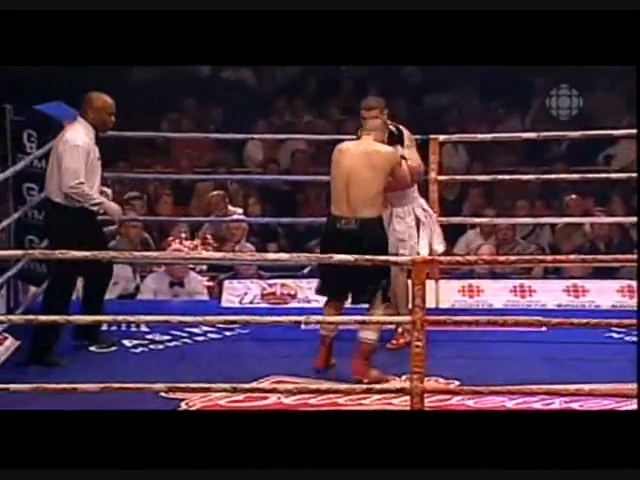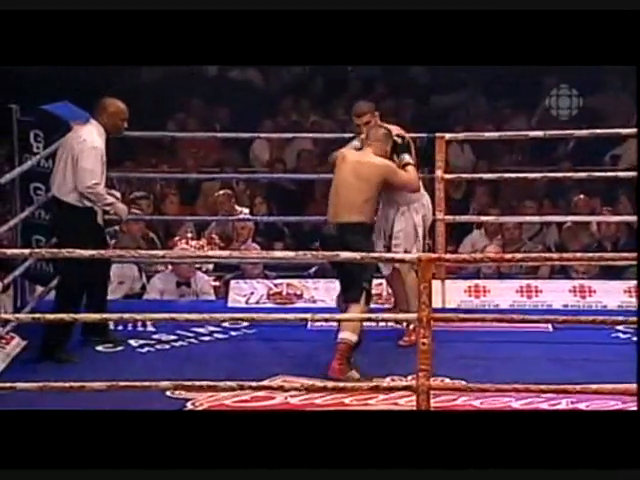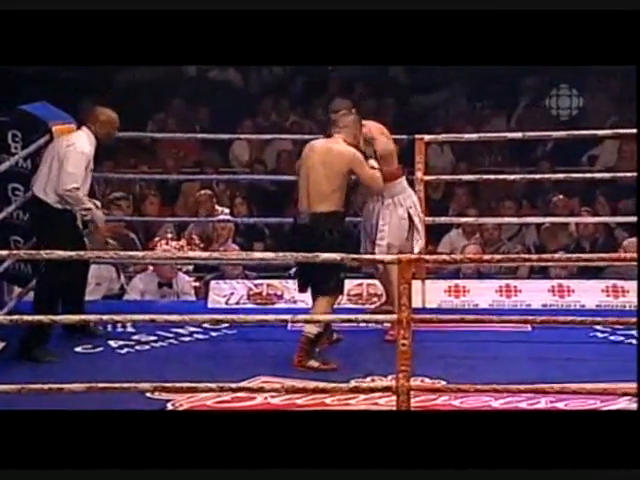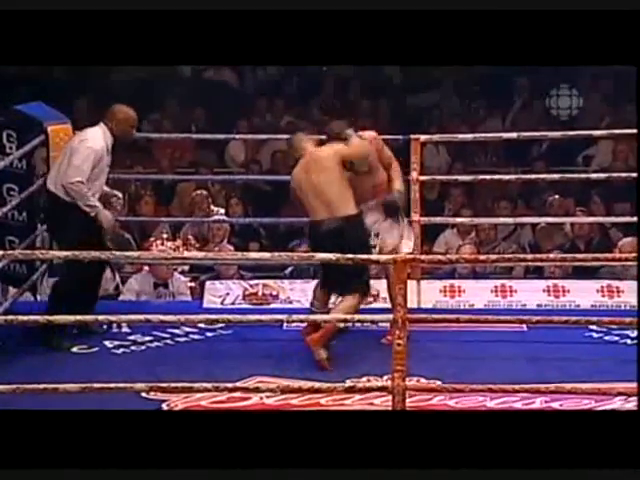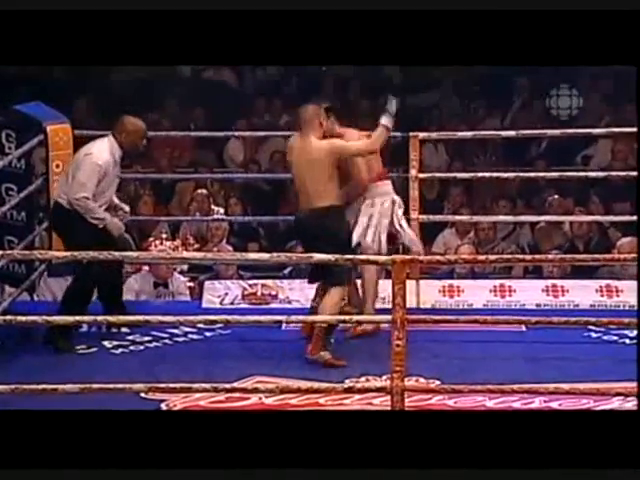
dt=0.5s
person 1, frame 1
left shoulder: (339, 149)
right shoulder: (389, 153)
left hip: (336, 228)
right hip: (369, 230)
left knee: (335, 296)
right knee: (377, 299)
left ankle: (323, 355)
right ankle: (363, 363)
person 1, frame 2
left shoulder: (346, 156)
right shoulder: (381, 165)
left elbow: (334, 158)
right elbow: (413, 185)
right wrist: (406, 157)
left hip: (332, 232)
right hip: (354, 235)
left knee: (350, 288)
right knee: (359, 302)
left ankle: (346, 340)
right ankle: (341, 364)
person 1, frame 3
left shoulder: (311, 146)
right shoulder: (350, 154)
left elbow: (300, 170)
right elbow: (377, 186)
right wrist: (372, 161)
left hip: (304, 223)
right hip: (327, 225)
left knee: (319, 285)
right knee: (328, 293)
left ankle: (323, 333)
right ankle: (304, 354)
person 1, frame 4
left shoulder: (297, 175)
right shoulder: (331, 151)
right elbow: (364, 152)
right wrist: (351, 136)
left hip: (321, 232)
right hip: (351, 228)
left knee: (328, 279)
right knee: (354, 293)
left ankle: (313, 327)
right ankle: (320, 338)
person 1, frame 5
left shoulder: (294, 145)
right shoulder: (329, 147)
right elbow: (373, 145)
right wrist: (388, 115)
left hip: (305, 222)
right hip: (327, 220)
left knee: (328, 275)
right knee: (339, 283)
left ankle: (317, 323)
right ankle: (317, 345)
person 2, frame 1
left shoulder: (84, 137)
right shoulder: (76, 140)
right elbow: (72, 186)
left wrist: (100, 190)
right wrist: (104, 205)
left hip: (80, 216)
right hip: (67, 218)
left knee: (101, 269)
right knee: (62, 283)
left ankle: (89, 330)
right ankle: (41, 349)
person 2, frame 2
left shoulder: (83, 134)
right shoulder: (91, 142)
right elbow: (88, 186)
left wrist: (107, 194)
right wrist: (114, 205)
left hip: (79, 212)
right hip: (74, 214)
left knee: (99, 266)
right knee: (75, 277)
left ankle: (96, 326)
right ankle: (53, 344)
person 2, frame 3
left shoulder: (74, 140)
right shoulder: (80, 147)
right elbow: (68, 189)
left wrist: (87, 203)
right wrist: (92, 212)
left hip: (55, 211)
right hip: (51, 214)
left knee: (78, 264)
right knee: (56, 275)
left ankle: (75, 321)
right ankle: (33, 343)
person 2, frame 4
left shoulder: (101, 140)
right shoulder: (92, 143)
right elbow: (72, 182)
left wrist: (107, 193)
right wrist: (99, 211)
left hip: (76, 207)
right hip: (64, 207)
left knee: (96, 258)
right knee: (77, 268)
left ankle: (83, 316)
right ankle: (51, 329)
person 2, frame 5
left shoulder: (111, 152)
right shoulder: (98, 157)
right elbow: (79, 198)
left wrist: (115, 204)
right wrist: (108, 221)
left hip: (85, 214)
right hip: (70, 215)
left knee: (112, 260)
right knee: (90, 271)
left ankle: (116, 315)
right ankle: (59, 331)
person 3, frame 1
left shoulder: (400, 135)
left elbow: (417, 171)
left wrist: (398, 149)
left hip: (405, 206)
left knee: (397, 263)
left ankle: (406, 324)
right ankle: (396, 307)
person 3, frame 2
left shoulder: (395, 136)
left hip: (409, 203)
right hip: (390, 202)
left knee: (402, 260)
right knee: (387, 259)
left ankle: (415, 322)
right ankle: (401, 304)
person 3, frame 3
left shoulder: (371, 131)
left hip: (395, 196)
right hip: (376, 198)
left knee: (389, 254)
right knee: (373, 253)
right ankle: (391, 301)
person 3, frame 4
left shoulder: (370, 139)
left elbow: (393, 164)
left wrist: (398, 190)
left hip: (385, 207)
right hip: (360, 212)
left knee: (387, 256)
person 3, frame 5
left shoulder: (350, 139)
right shoulder: (342, 141)
left elbow: (362, 179)
left hip: (377, 197)
right hip: (367, 199)
left knee: (367, 256)
left ankle: (369, 317)
